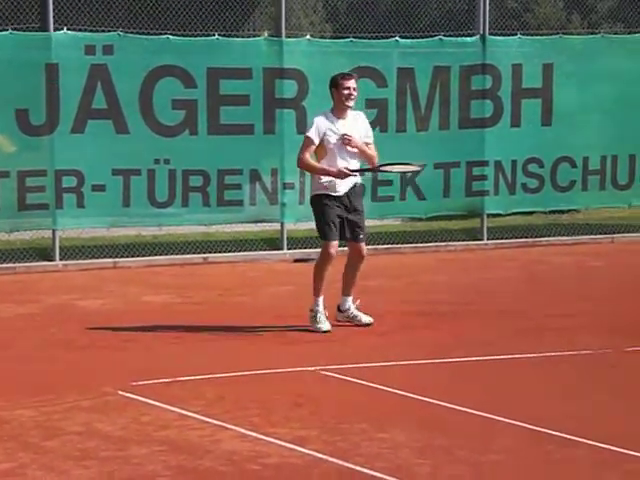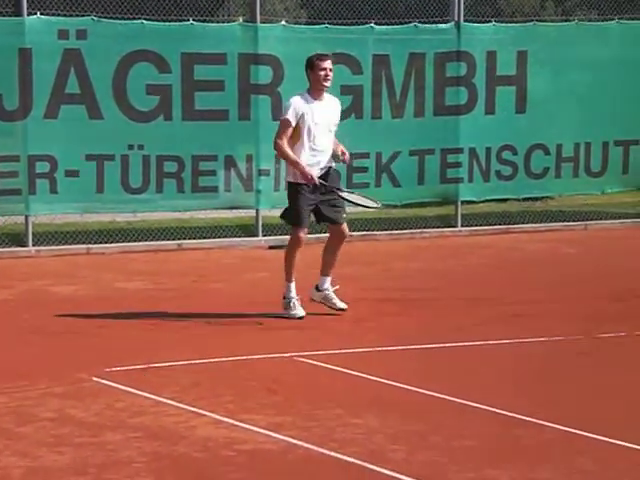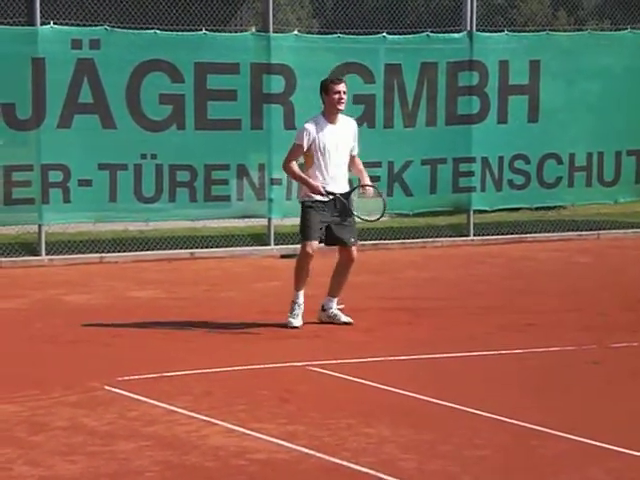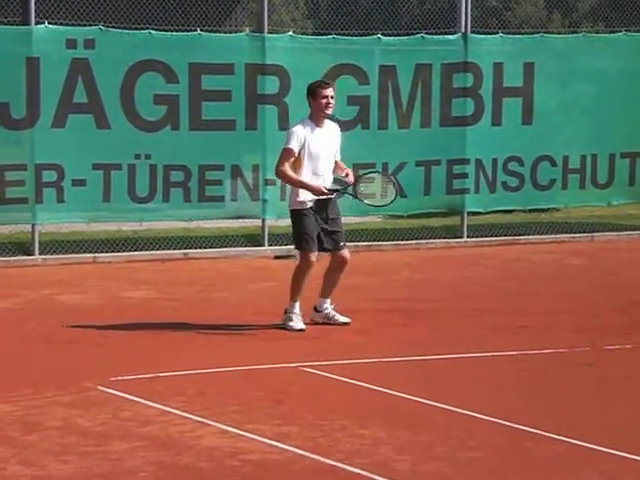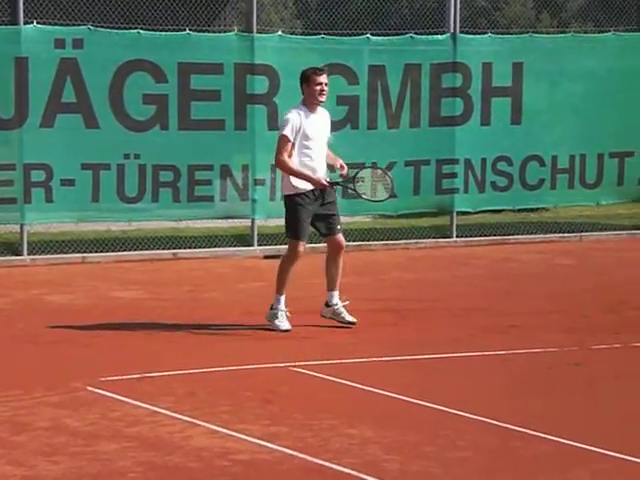
dt=0.3s
person 1, frame 1
left shoulder: (360, 119)
right shoulder: (320, 122)
left elbow: (374, 160)
right elbow: (302, 160)
left wrist: (358, 145)
right wrist: (331, 171)
left hip: (352, 193)
right hip: (325, 194)
left knee: (358, 252)
right knee: (329, 250)
left ankle: (345, 307)
right ankle: (317, 309)
person 1, frame 2
left shoulder: (335, 104)
right shoulder: (297, 104)
right elbow: (279, 142)
left wrist: (340, 149)
right wrist: (300, 167)
left hip: (327, 176)
right hip: (301, 179)
left knee: (341, 231)
right knee: (299, 236)
left ankle: (323, 288)
right ankle: (291, 296)
person 1, frame 3
left shoulder: (351, 125)
right shoulder: (310, 128)
right elbow: (288, 163)
left wrist: (363, 176)
right wrist: (309, 183)
left hip: (340, 200)
right hip: (314, 200)
left knee: (349, 255)
right knee: (308, 250)
left ankle: (329, 308)
right ankle: (297, 303)
person 1, frame 4
left shoulder: (334, 129)
right shoulder: (298, 132)
right elbow: (281, 170)
left wrist: (344, 171)
right wrist: (309, 186)
left hip: (327, 202)
right hip: (303, 205)
left knee: (342, 257)
right knee: (308, 259)
left ankle: (321, 308)
right ankle: (292, 311)
person 1, frame 5
left shoulder: (325, 116)
right shoulder: (293, 118)
right elbow: (280, 160)
left wrist: (335, 160)
right wrist: (309, 177)
left hip: (322, 190)
right hip: (299, 192)
left knee: (337, 243)
right knee: (296, 250)
left ankle: (332, 303)
right ankle: (277, 308)
